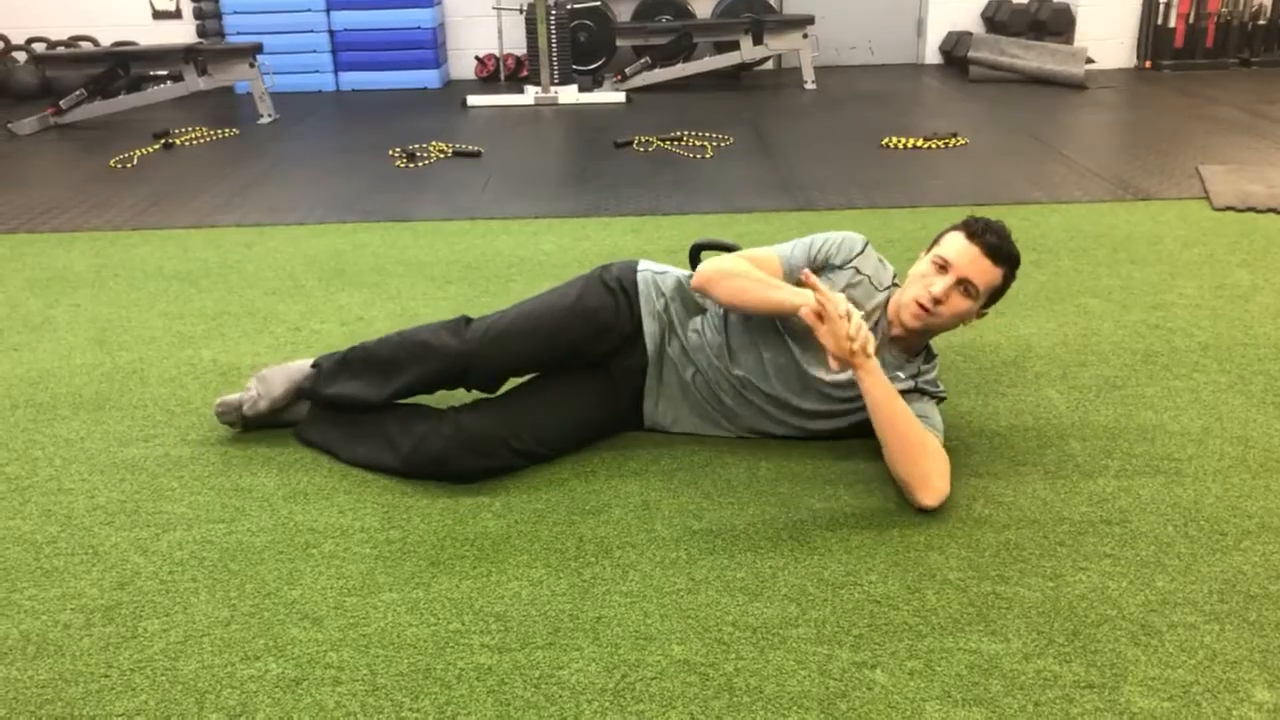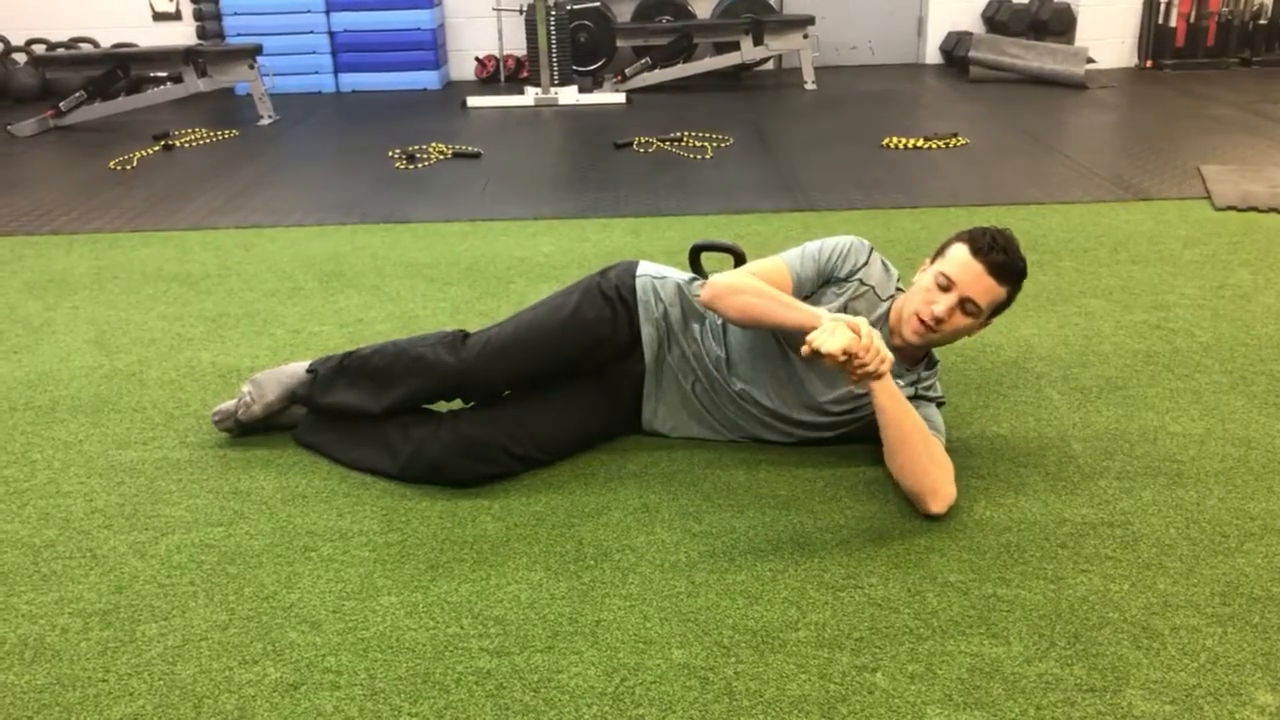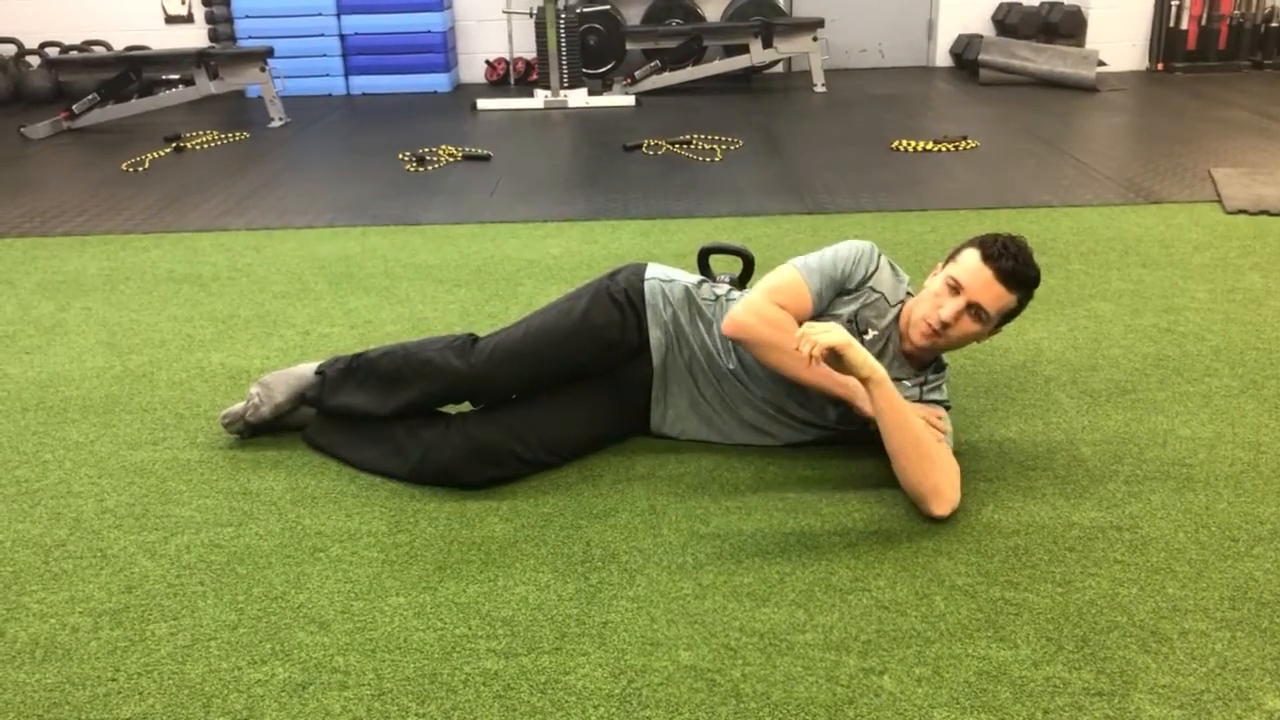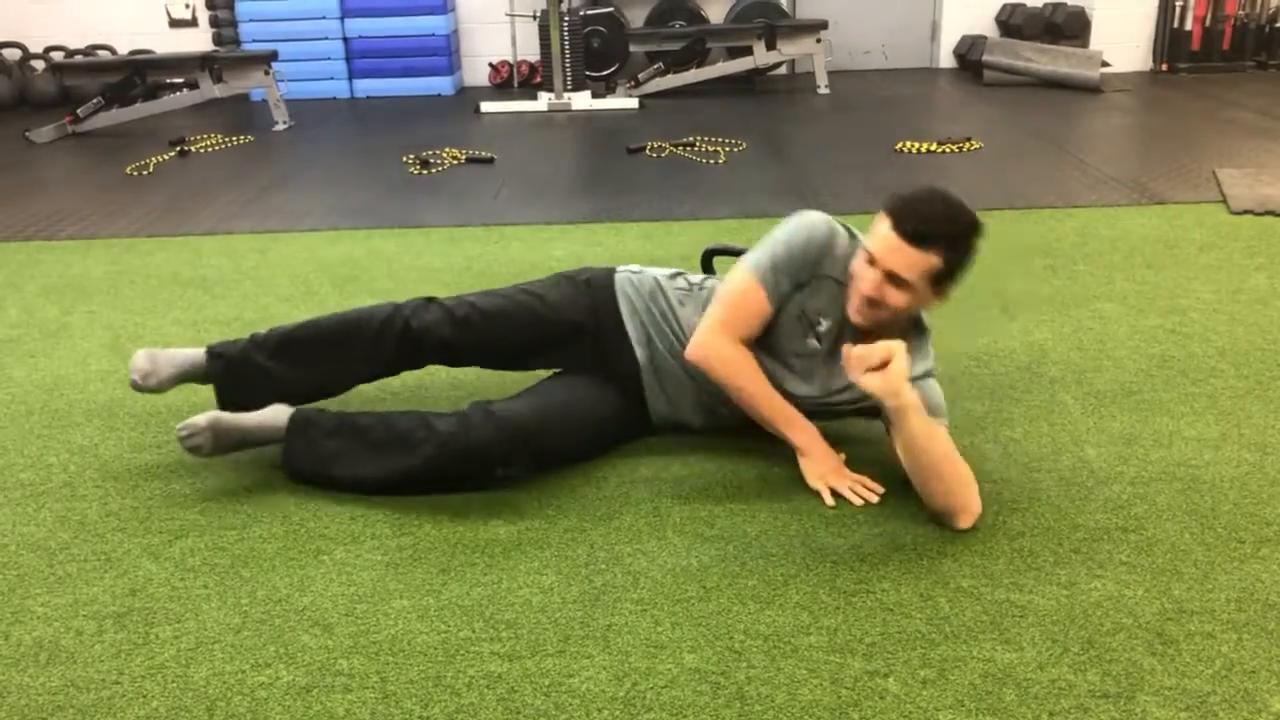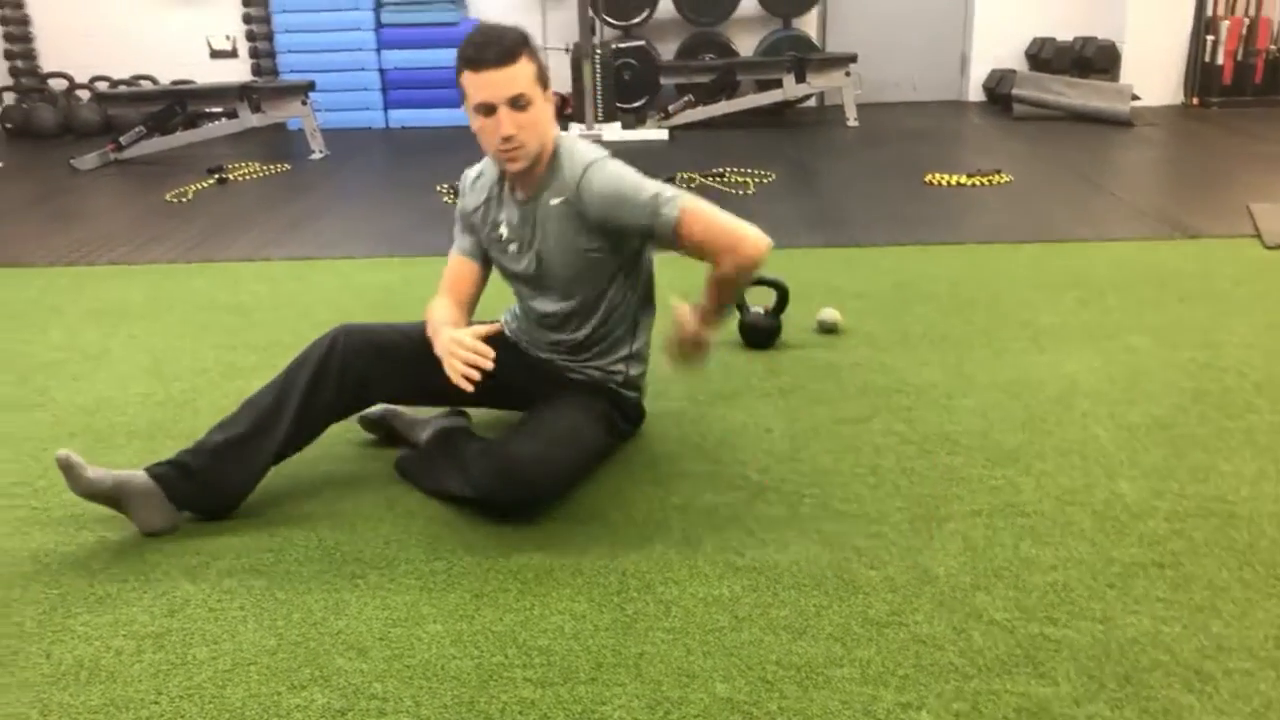
dt=1s
person 1, frame 1
left shoulder: (913, 388)
right shoulder: (853, 256)
left elbow: (928, 489)
right elbow: (710, 273)
left wrist: (860, 361)
right wrist: (803, 300)
left hip: (641, 400)
right hip: (644, 308)
left knee: (462, 447)
right knee: (474, 351)
left ankle: (305, 418)
right ankle: (316, 380)
person 1, frame 2
left shoulder: (915, 394)
right shoulder: (857, 262)
left elbow: (935, 495)
right elbow: (721, 289)
left wrist: (877, 378)
right wrist: (822, 321)
left hip: (637, 402)
right hip: (644, 311)
left knee: (461, 452)
right knee: (471, 365)
left ankle: (302, 420)
right ankle: (312, 380)
person 1, frame 3
left shoulder: (922, 396)
right shoulder: (867, 268)
left elbow: (939, 499)
right elbow: (745, 318)
left wrist: (868, 370)
right wrist: (858, 396)
left hip: (647, 406)
right hip: (650, 315)
left knee: (469, 456)
right knee: (479, 368)
left ankle: (311, 421)
right ankle: (321, 383)
person 1, frame 4
left shoulder: (908, 370)
right shoulder: (818, 239)
left elbow: (960, 508)
right elbow: (711, 345)
left wrist: (898, 403)
right wrist: (807, 442)
left hip: (637, 399)
right hip: (620, 312)
left knee: (482, 445)
right knee: (426, 329)
left ankle: (286, 432)
right ankle: (219, 366)
person 1, frame 5
left shoulder: (596, 184)
right shoulder: (479, 187)
left elbow: (746, 246)
right elbow: (449, 300)
left wrist: (702, 321)
right wrist: (446, 338)
left hip: (595, 388)
right hip: (520, 350)
left knee: (512, 480)
right knee: (348, 349)
left ankle: (434, 438)
right ankle: (175, 488)
